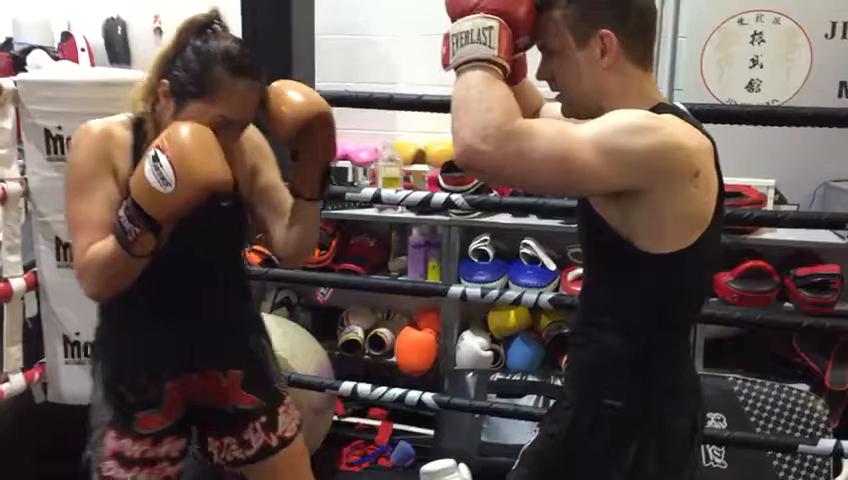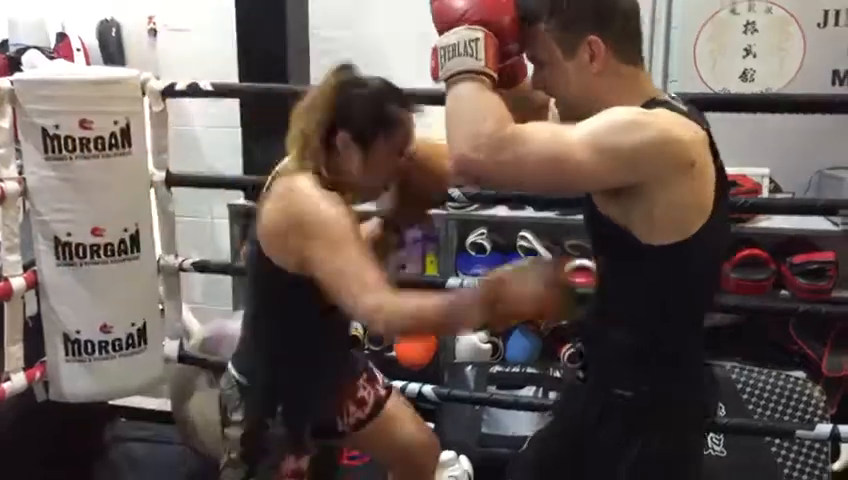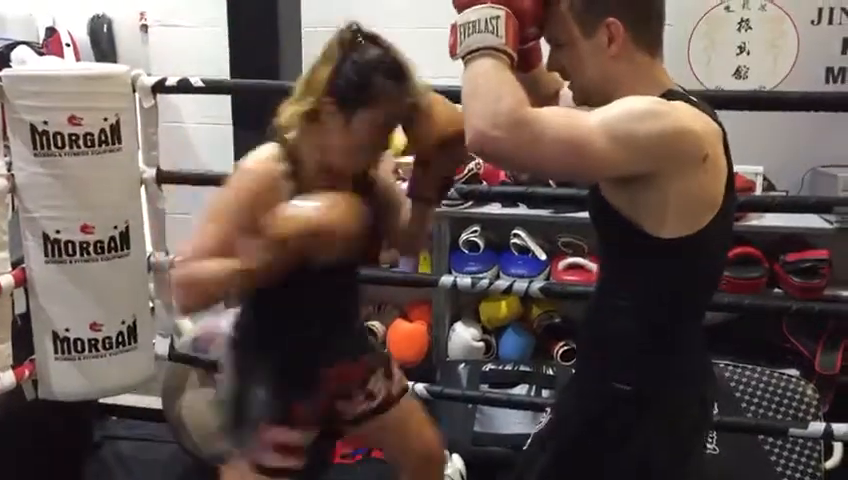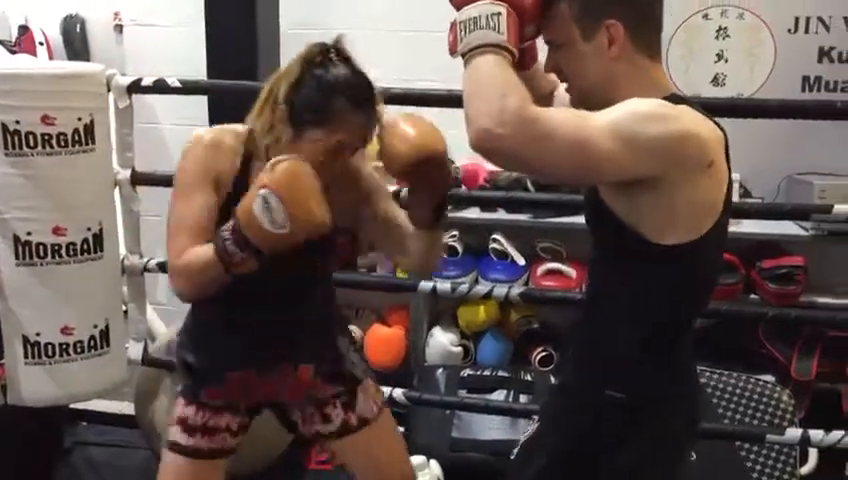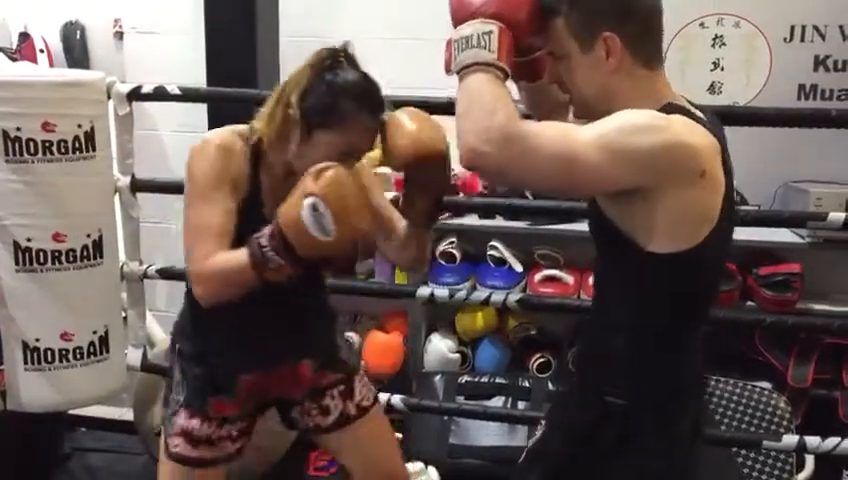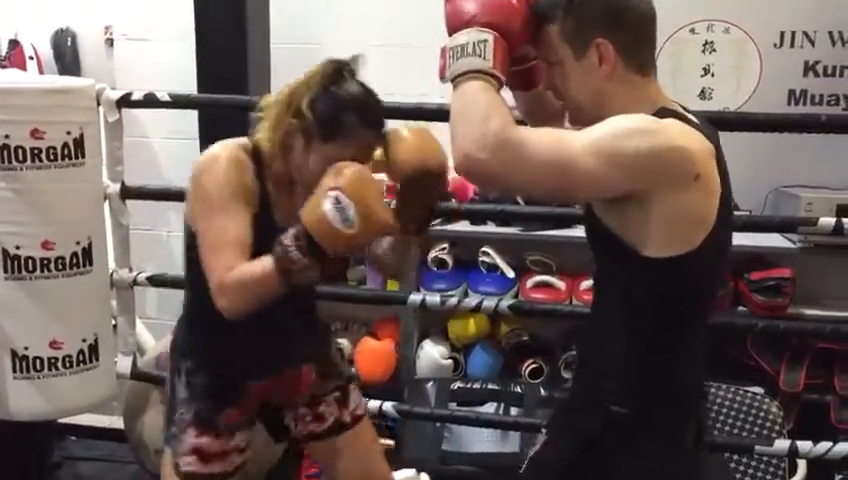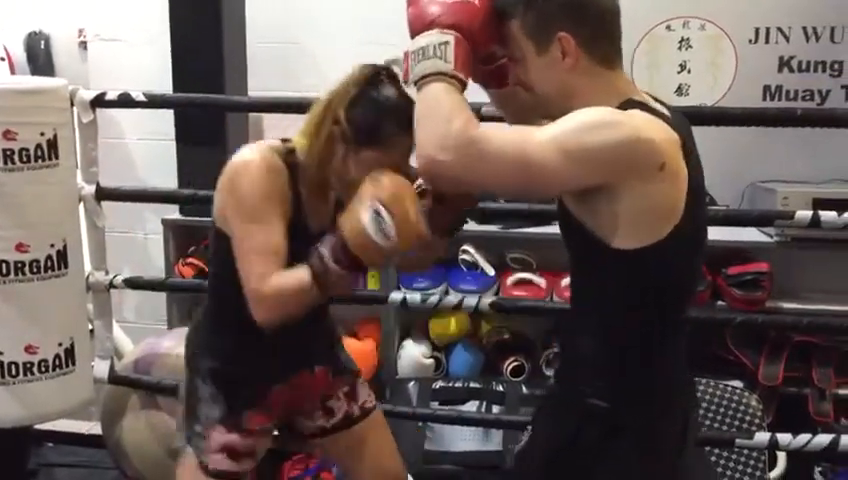
dt=0.7s
person 1, frame 1
left shoulder: (657, 143)
right shoulder: (642, 130)
left elbow: (482, 146)
right elbow: (528, 123)
left wrist: (478, 46)
right wrist: (505, 56)
left hip: (627, 417)
right hip: (636, 397)
person 1, frame 2
left shoulder: (651, 137)
right shoulder: (655, 123)
left elbow: (479, 154)
right elbow: (531, 120)
left wrist: (466, 54)
right wrist: (501, 58)
left hip: (640, 407)
right hip: (651, 387)
person 1, frame 3
left shoulder: (667, 130)
right shoulder: (661, 116)
left elbow: (494, 131)
right elbow: (543, 111)
right wrist: (519, 44)
left hip: (637, 402)
right hip: (640, 384)
person 1, frame 4
left shoulder: (672, 134)
right shoulder: (654, 121)
left elbow: (499, 131)
right elbow: (539, 107)
right wrist: (516, 41)
left hip: (628, 410)
right hip: (612, 390)
person 1, frame 5
left shoulder: (665, 144)
right shoulder: (678, 126)
left elbow: (487, 146)
right elbow: (555, 128)
left wrist: (480, 45)
right wrist: (523, 50)
left hip: (632, 417)
right hip: (638, 396)
person 1, frame 6
left shoulder: (660, 147)
right shoulder: (671, 133)
left elbow: (482, 155)
right elbow: (551, 147)
left wrist: (476, 48)
right wrist: (518, 61)
left hip: (633, 425)
right hip: (644, 403)
person 1, frame 7
left shoulder: (624, 139)
right shoulder: (647, 122)
left elbow: (444, 156)
right elbow: (540, 133)
left wrist: (439, 45)
right wrist: (488, 58)
left hip: (616, 417)
right hip: (638, 394)
person 2, frame 1
left shoulder: (244, 147)
right shoulder: (101, 143)
left elbow: (294, 250)
right elbow: (94, 279)
left wrist: (310, 168)
right wrist: (148, 214)
left hip: (234, 357)
right hip: (139, 370)
person 2, frame 2
right shoulder: (304, 201)
left elbow: (356, 254)
right elbow: (378, 312)
left wrist: (398, 215)
right wrist: (491, 302)
left hip: (330, 371)
right hip: (274, 395)
person 2, frame 3
left shoulder: (365, 163)
right shoulder: (265, 176)
left elbow: (407, 240)
right elbow: (186, 287)
left wrist: (431, 180)
right wrist: (268, 257)
left hip: (346, 351)
right hip: (272, 370)
person 2, frame 4
left shoulder: (350, 171)
right shoulder: (213, 151)
left elbow: (420, 259)
right elbow: (186, 280)
left wrist: (428, 197)
right wrist: (247, 237)
left hip: (316, 352)
right hip: (221, 357)
person 2, frame 5
left shoulder: (345, 172)
right shoulder: (220, 153)
left elbow: (407, 257)
right elbow: (207, 282)
left wrist: (423, 197)
right wrist: (286, 244)
left hip: (311, 350)
right hip: (217, 360)
person 2, frame 6
left shoulder: (335, 179)
right shoulder: (226, 166)
left elbow: (390, 259)
right elbow: (229, 294)
left wrist: (415, 208)
right wrist: (311, 245)
left hip: (302, 358)
right hip: (215, 369)
person 2, frame 7
left shoulder: (351, 184)
right shoulder: (257, 171)
left elbow: (420, 257)
right elbow: (266, 302)
left wrist: (445, 210)
right wrist: (344, 254)
left hip: (313, 364)
right hip: (234, 377)
